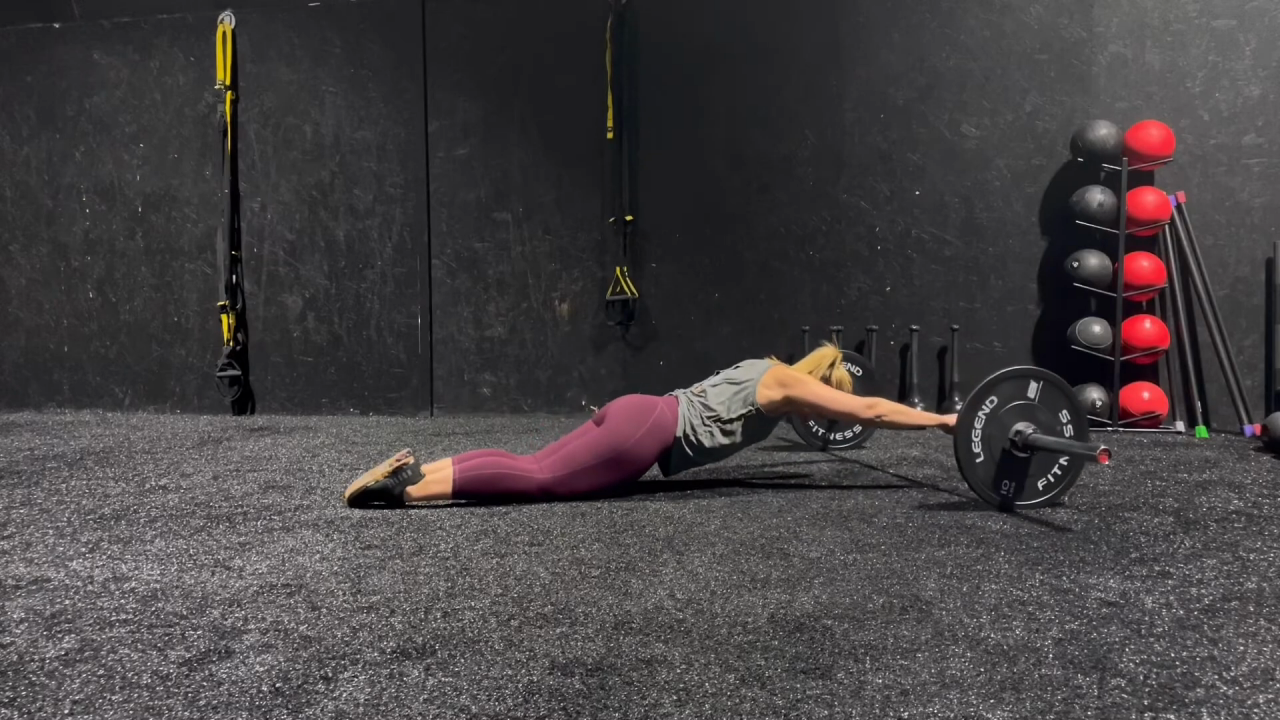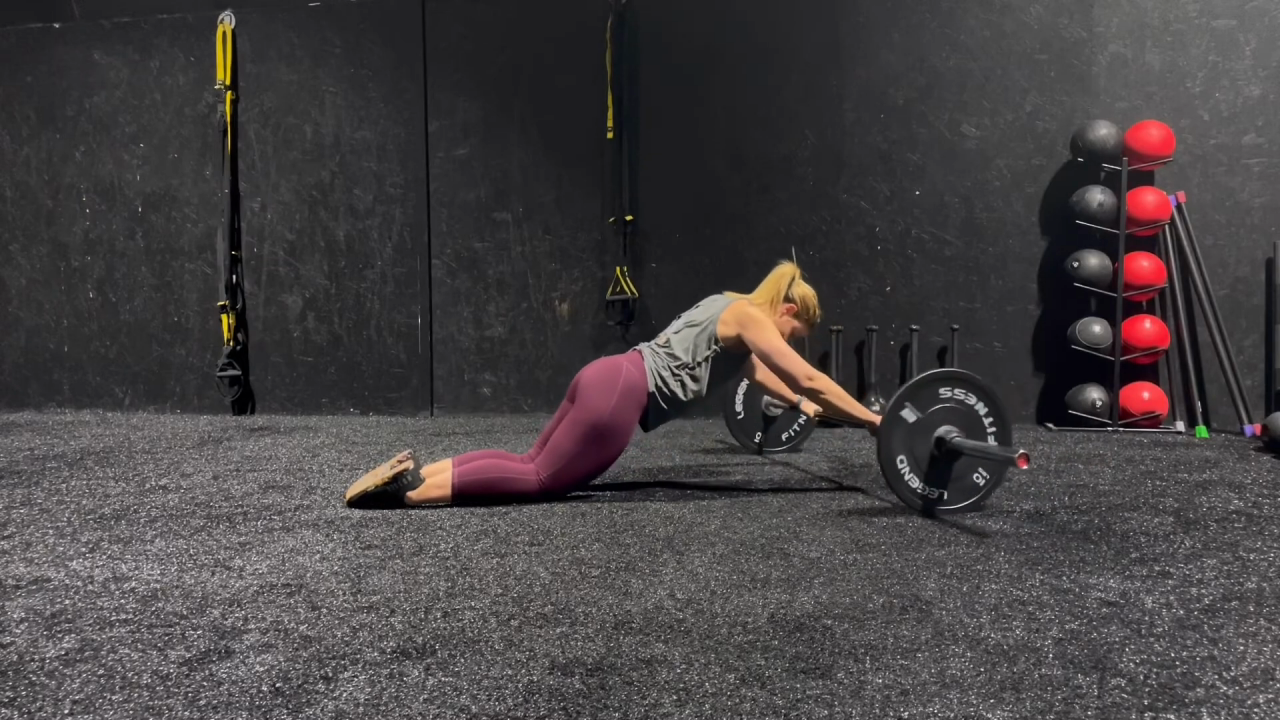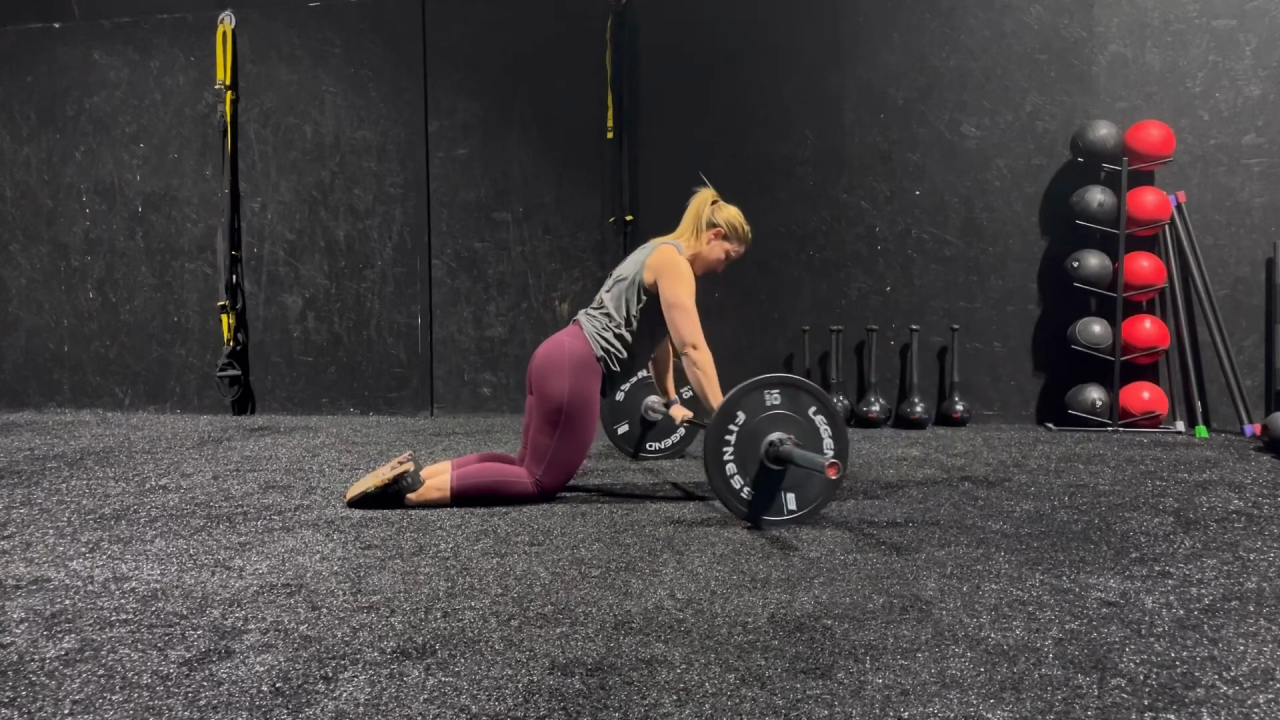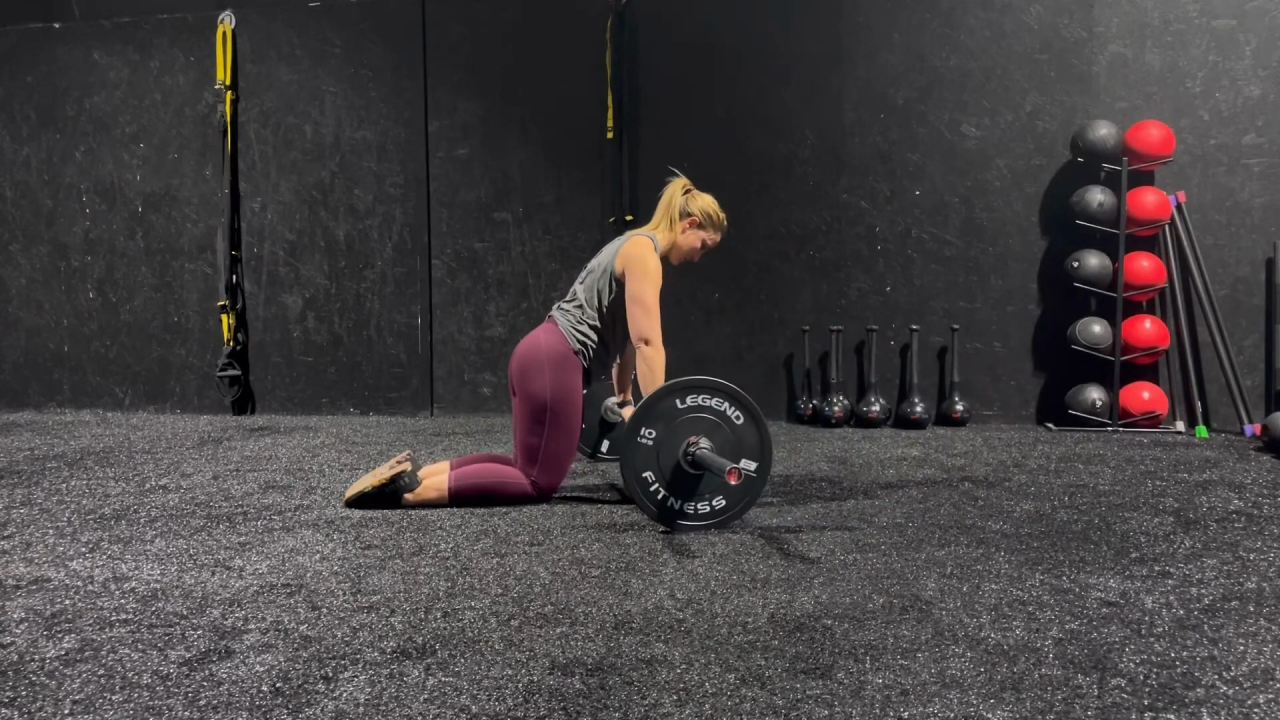
dt=1s
person 1, frame 1
left shoulder: (769, 369)
right shoulder: (787, 385)
left elbow: (855, 405)
right elbow: (868, 409)
right wrist: (942, 419)
left hip: (633, 415)
right hip: (646, 430)
left knee: (533, 467)
right knee: (535, 477)
left ankle: (412, 468)
right ankle: (407, 486)
person 1, frame 2
left shoulder: (733, 306)
right shoulder: (752, 317)
left elbow: (756, 371)
right elbow: (809, 377)
left wrist: (799, 404)
right wrist: (871, 419)
left hip: (605, 379)
right hip: (621, 393)
left knee: (532, 466)
right knee: (538, 480)
left ankle: (415, 470)
right ankle: (412, 488)
person 1, frame 3
left shoulder: (662, 254)
right shoulder: (674, 263)
left elbow: (660, 339)
right elbow: (693, 347)
left wrist: (671, 401)
left hip: (563, 359)
right hip: (576, 366)
left knee: (532, 469)
right knee: (542, 483)
left ankle: (417, 472)
right ankle: (412, 489)
person 1, frame 4
left shoulder: (636, 247)
right shoulder: (644, 253)
left elbow: (626, 336)
right elbow: (647, 342)
left wrist: (625, 401)
left hip: (544, 355)
right hip: (554, 360)
left knee: (529, 468)
right knee: (539, 483)
left ankle: (413, 473)
right ankle: (409, 488)
